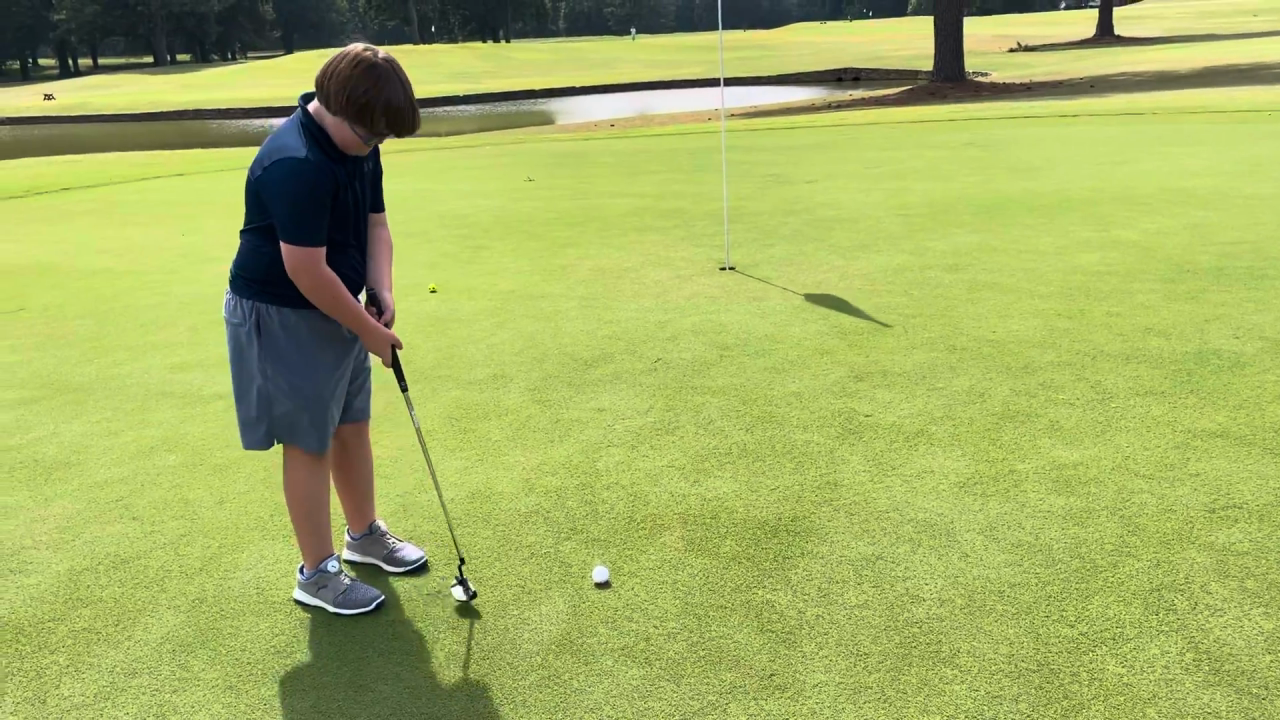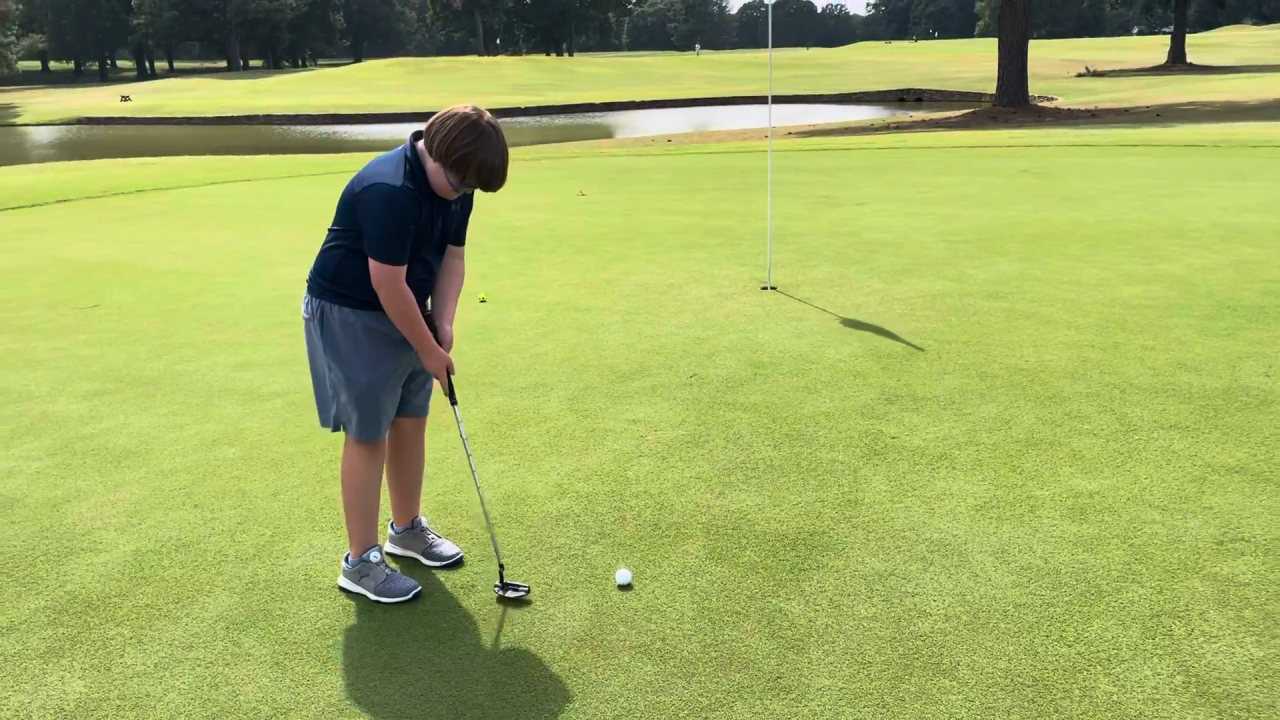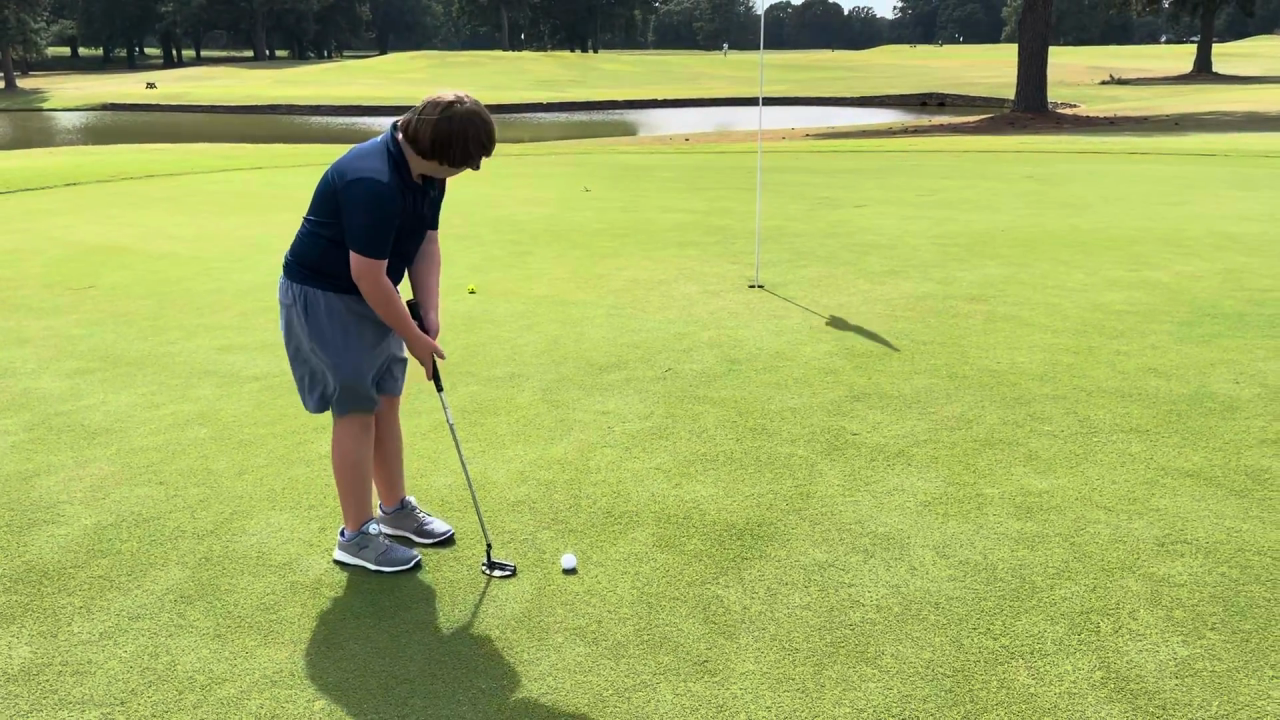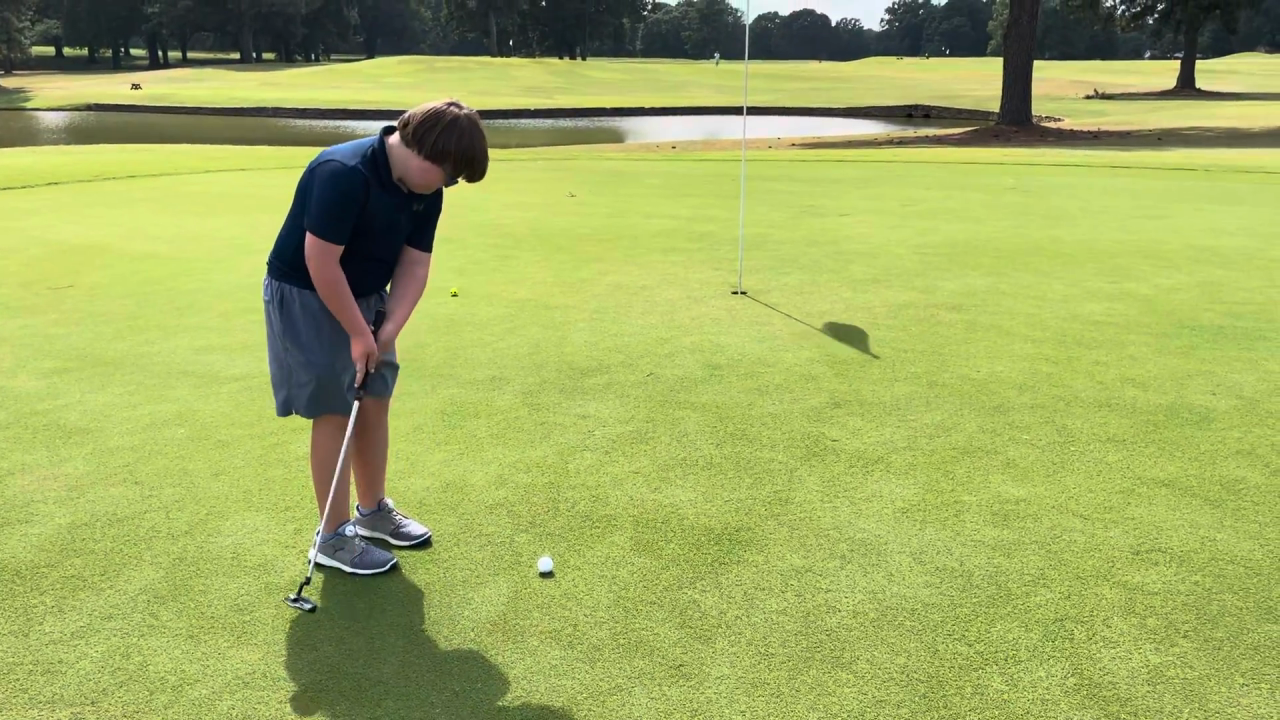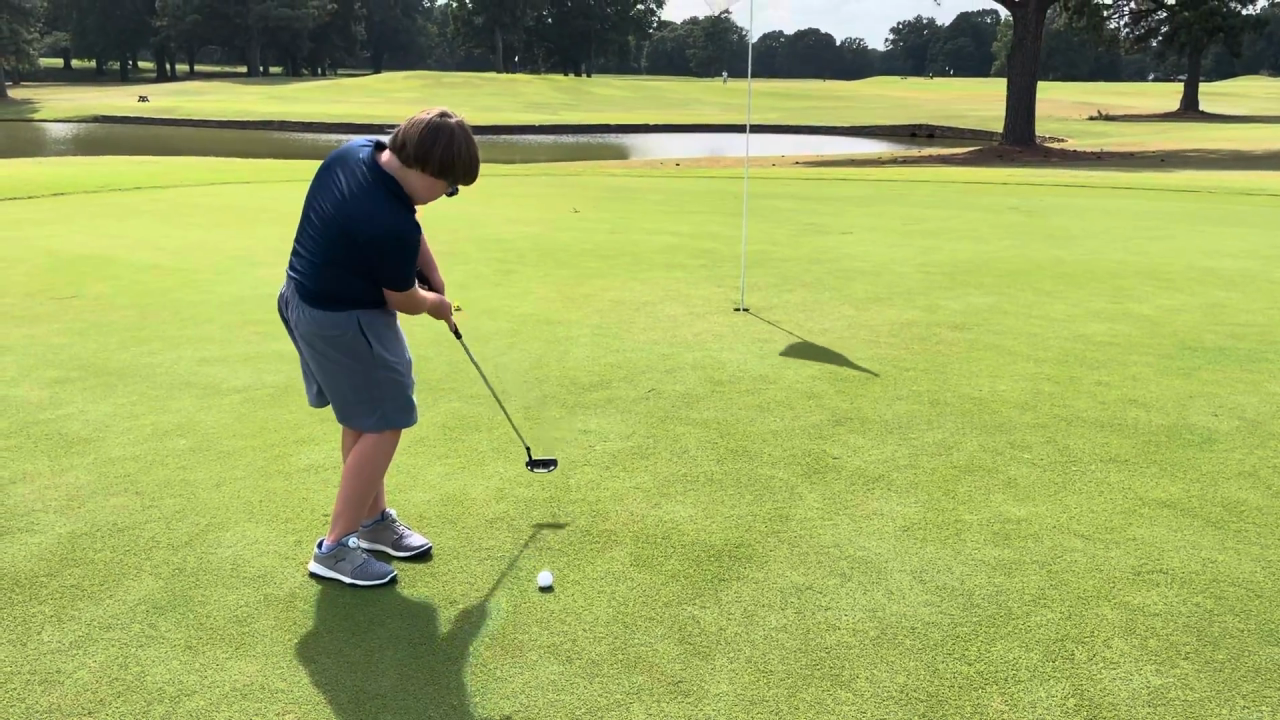
dt=1s
person 1, frame 1
left shoulder: (359, 147)
right shoulder: (295, 166)
left elbow: (375, 225)
right elbow: (305, 269)
left wrist: (382, 294)
right wrist: (366, 328)
left hip: (336, 309)
right hip: (279, 316)
left knee: (352, 425)
right knee: (309, 442)
left ankle: (364, 533)
right ankle: (316, 572)
person 1, frame 2
left shoulder: (454, 186)
right shoulder: (388, 191)
left elbow: (451, 257)
right elbow: (388, 284)
left wrist: (443, 324)
right wrist: (428, 350)
left hip: (404, 313)
right hip: (348, 315)
left knee: (411, 420)
right knee: (367, 434)
left ankle: (407, 527)
right ankle: (361, 561)
person 1, frame 3
left shoulder: (425, 174)
right shoulder: (373, 185)
left elbow: (425, 244)
right elbow: (368, 276)
left wrist: (430, 313)
right wrist: (414, 338)
left hip: (369, 296)
right hip: (322, 296)
left knee: (386, 404)
right knee: (357, 411)
left ankle: (395, 509)
right ankle: (356, 535)
person 1, frame 4
left shoulder: (424, 189)
right shoulder: (343, 174)
left elbow: (414, 263)
right elbow: (321, 263)
left wrist: (389, 330)
right wrist: (357, 333)
left hip: (366, 296)
right hip: (305, 298)
left knee: (374, 403)
right knee: (335, 413)
left ankle: (373, 510)
right ankle: (333, 537)
person 1, frame 5
left shoulder: (359, 152)
right shoulder: (389, 225)
right elbow: (401, 300)
left wrist: (433, 277)
right wrist: (435, 303)
left hip: (309, 299)
right hip: (342, 318)
left knee: (363, 417)
right knee: (383, 424)
left ankle: (373, 519)
right ankle: (335, 547)
